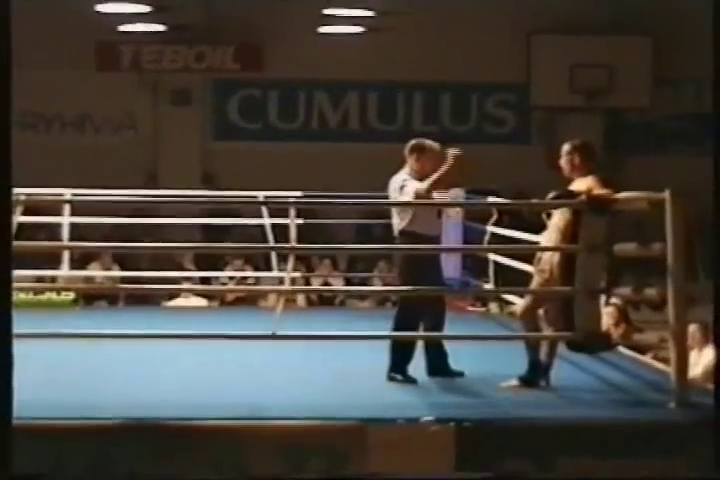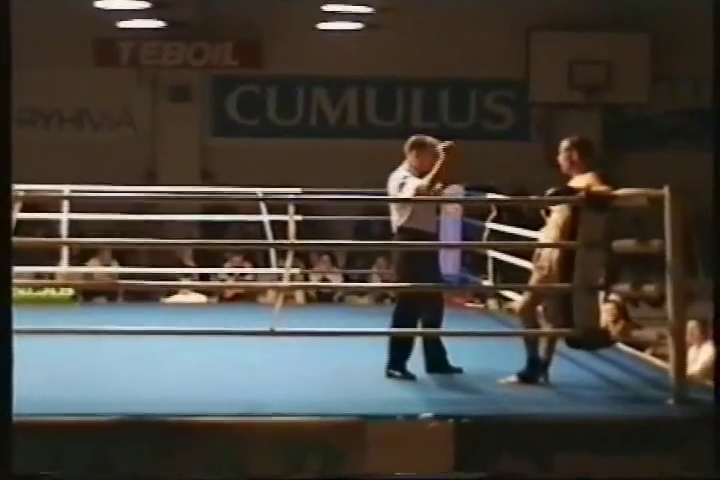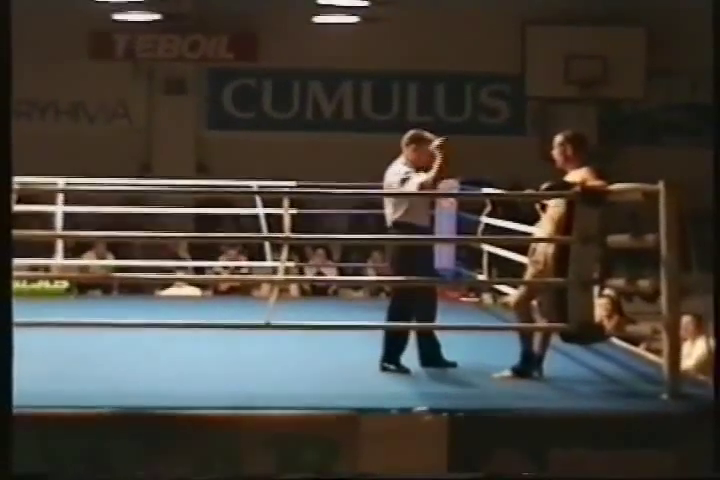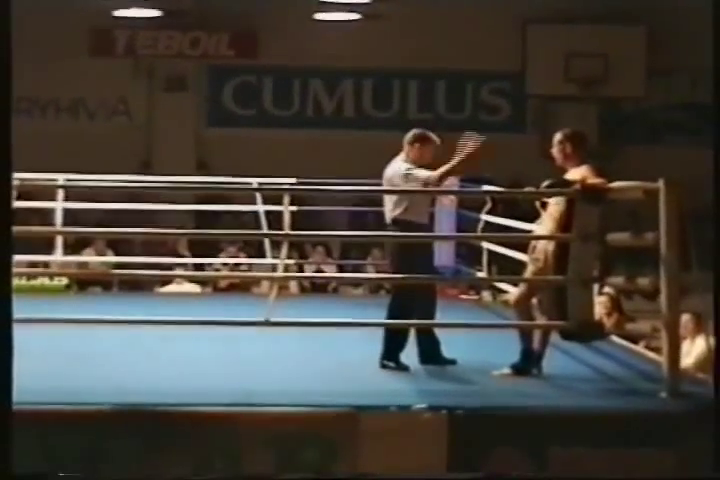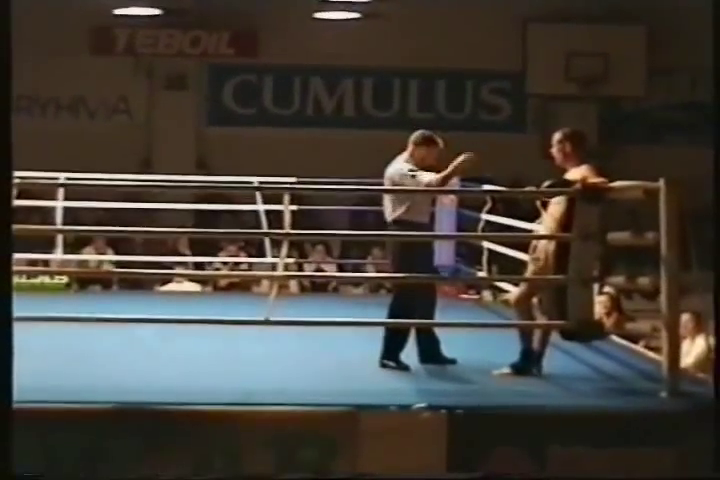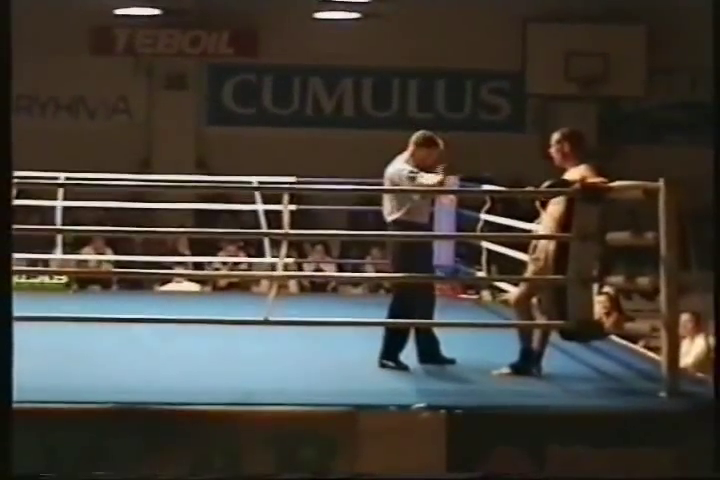
dt=0.1s
person 1, frame 1
left shoulder: (590, 184)
right shoulder: (574, 187)
left elbow: (608, 196)
right wrist: (546, 211)
left hip: (560, 258)
right hip: (550, 257)
left knee: (526, 310)
right knee: (552, 316)
left ankle: (537, 370)
right ankle: (539, 371)
person 1, frame 2
left shoulder: (589, 180)
right shoulder: (573, 184)
left elbow: (607, 193)
right wrist: (545, 208)
left hip: (558, 255)
right hip: (549, 253)
left knee: (525, 307)
right knee: (551, 313)
left ankle: (535, 367)
right ankle: (537, 368)
person 1, frame 3
left shoulder: (584, 175)
right shoulder: (570, 179)
left elbow: (601, 187)
right wrist: (541, 203)
left hip: (554, 251)
right hip: (544, 248)
left knee: (520, 301)
right knee: (545, 308)
left ankle: (530, 361)
right ankle: (531, 361)
person 1, frame 4
left shoulder: (584, 173)
right shoulder: (570, 177)
left elbow: (602, 186)
right wrist: (541, 201)
left hip: (554, 248)
right hip: (544, 246)
left knee: (520, 299)
right knee: (545, 306)
left ankle: (530, 359)
right ankle: (531, 359)
person 1, frame 5
left shoulder: (584, 173)
right shoulder: (569, 177)
left elbow: (602, 184)
right wrist: (542, 199)
left hip: (555, 247)
right hip: (546, 245)
left knee: (520, 299)
right knee: (545, 304)
left ankle: (530, 358)
right ankle: (531, 358)
person 1, frame 6
left shoulder: (583, 173)
right shoulder: (568, 177)
left elbow: (602, 185)
right wrist: (541, 201)
left hip: (555, 247)
right hip: (545, 246)
right knee: (545, 305)
left ankle: (530, 358)
right ankle: (531, 359)
person 2, frame 1
left shoulder: (421, 182)
right shoulder: (401, 182)
right elbow: (423, 192)
right wrist: (447, 167)
left hip: (429, 245)
right hip: (413, 246)
left knee: (434, 306)
right knee: (410, 308)
left ankle: (437, 363)
right ankle: (397, 368)
person 2, frame 2
left shoulder: (420, 179)
right shoulder: (401, 178)
right elbow: (424, 189)
right wrist: (442, 161)
left hip: (426, 242)
right hip: (411, 243)
left knee: (432, 303)
right knee: (408, 305)
left ankle: (436, 360)
right ankle: (395, 364)
person 2, frame 3
left shoulder: (412, 173)
right shoulder: (399, 172)
right elbow: (426, 184)
right wrist: (440, 159)
left hip: (420, 236)
right hip: (405, 237)
left knee: (426, 297)
right knee: (403, 298)
left ankle: (430, 354)
right ankle: (390, 357)
person 2, frame 4
left shoulder: (412, 171)
right shoulder: (399, 170)
left elbow: (432, 182)
right elbow: (435, 179)
right wrist: (463, 156)
left hip: (418, 234)
right hip: (405, 235)
left knee: (425, 294)
right knee: (404, 295)
left ankle: (430, 351)
right ankle: (390, 355)
person 2, frame 5
left shoulder: (414, 170)
right shoulder: (400, 170)
left elbow: (434, 183)
right elbow: (435, 182)
left wrist: (451, 171)
right wrist: (457, 165)
left hip: (418, 234)
right hip: (406, 235)
left knee: (425, 293)
right knee: (406, 294)
left ankle: (429, 350)
right ankle: (389, 355)
person 2, frame 6
left shoulder: (412, 172)
right shoulder: (399, 171)
left elbow: (427, 190)
right elbow: (433, 185)
left wrist: (435, 175)
right wrist: (440, 174)
left hip: (418, 234)
right hip: (405, 236)
left knee: (424, 294)
right knee: (405, 295)
left ankle: (428, 350)
right ankle: (389, 354)
